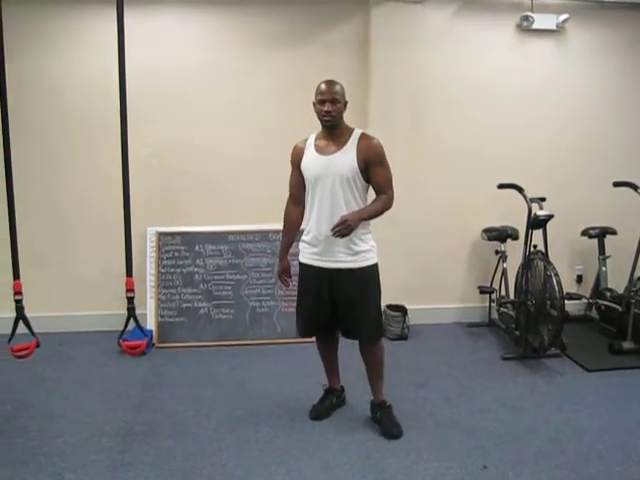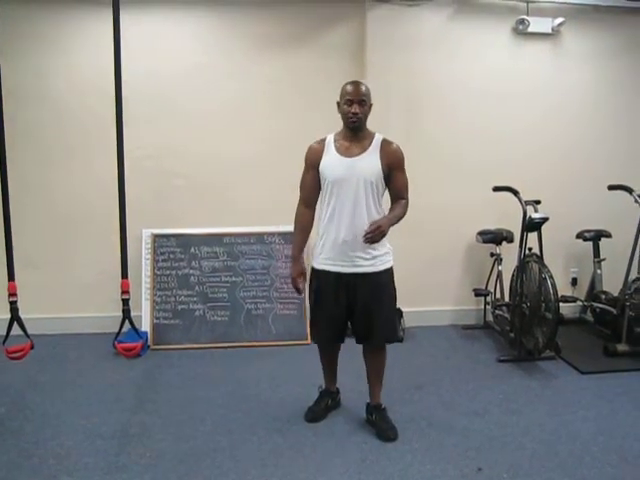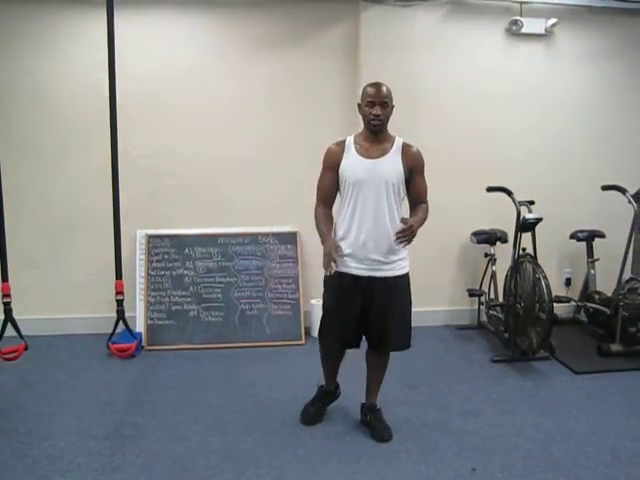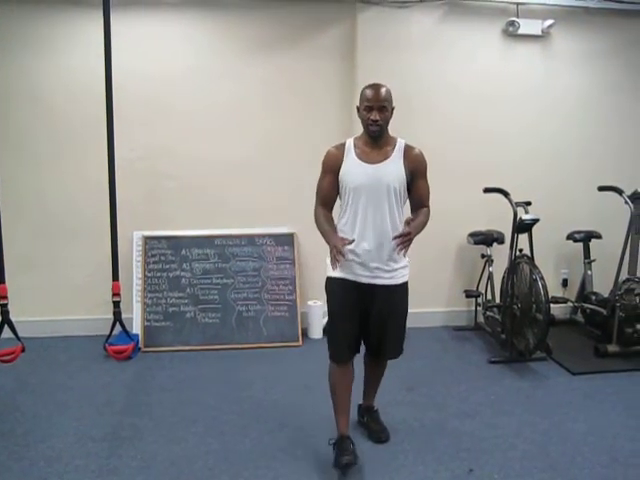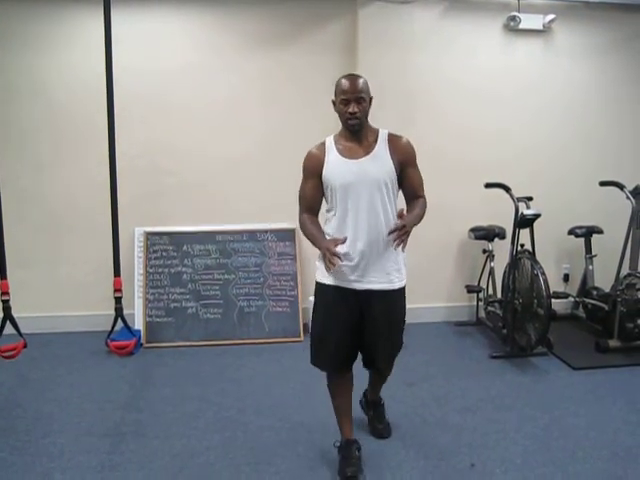
dt=0.5s
person 1, frame 1
left shoulder: (368, 146)
right shoulder: (301, 150)
left elbow: (386, 196)
right elbow: (295, 204)
left wrist: (358, 216)
right wrist: (284, 253)
left hip: (357, 259)
right hip: (314, 259)
left knee: (368, 333)
right knee: (322, 328)
left ankle: (380, 402)
right ankle: (334, 389)
person 1, frame 2
left shoulder: (389, 151)
right shoulder: (318, 151)
left elbow: (401, 199)
right elbow: (306, 206)
left wrist: (388, 221)
right wrist: (296, 258)
left hip: (374, 264)
right hip: (328, 263)
left knee: (375, 337)
right knee: (325, 334)
left ankle: (375, 405)
right ankle: (330, 392)
person 1, frame 3
left shoulder: (409, 155)
right shoulder: (337, 152)
left elbow: (421, 202)
right elbow: (323, 204)
left wrist: (415, 222)
right wrist: (327, 240)
left hip: (390, 268)
right hip: (345, 265)
left knee: (382, 342)
right knee: (333, 339)
left ankle: (371, 407)
right ankle: (328, 389)
person 1, frame 4
left shoulder: (411, 158)
right shoulder: (337, 156)
left elbow: (422, 207)
right elbow: (322, 206)
left wrist: (414, 227)
right wrist: (331, 238)
left hip: (390, 273)
right hip: (345, 271)
left knee: (381, 349)
right knee: (341, 352)
left ankle: (369, 408)
right ankle: (343, 437)
person 1, frame 5
left shoulder: (398, 148)
right shoulder: (318, 156)
left elbow: (418, 197)
right elbow: (306, 213)
left wrist: (409, 220)
right wrist: (321, 242)
left hip: (386, 276)
right hip: (336, 278)
left knee: (384, 356)
right knee: (336, 362)
left ankle: (372, 398)
right ankle: (348, 441)
